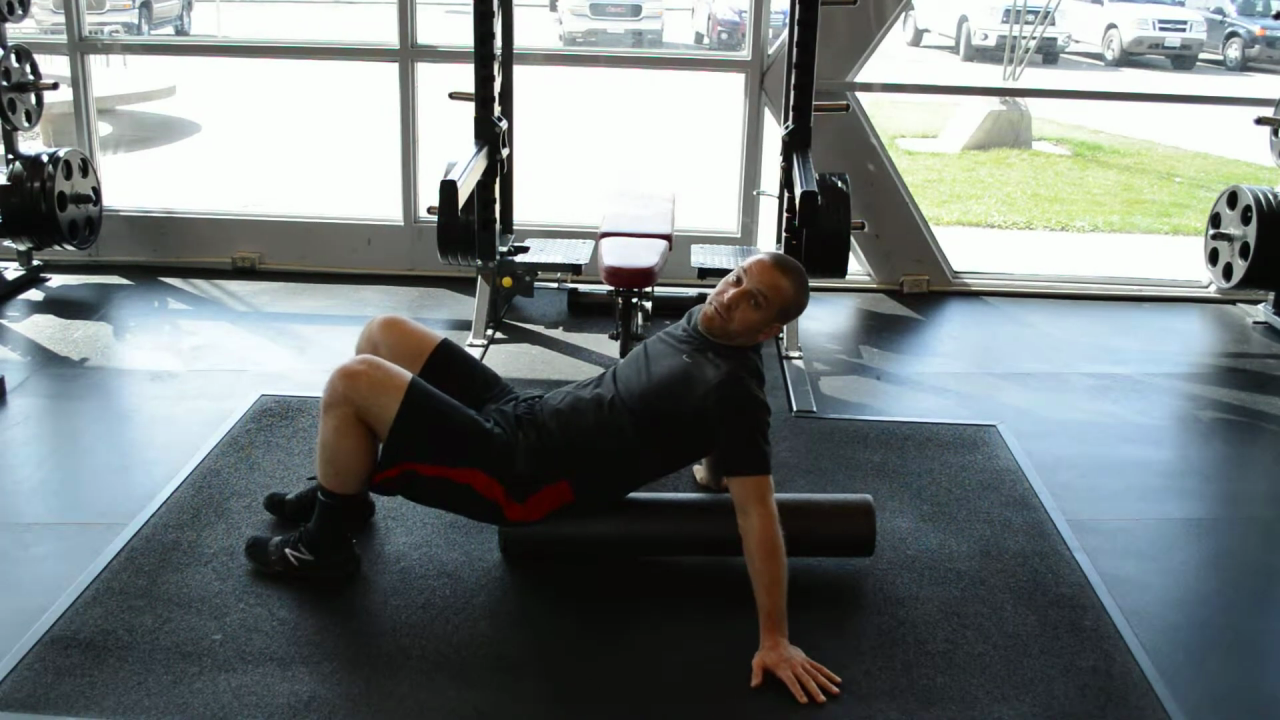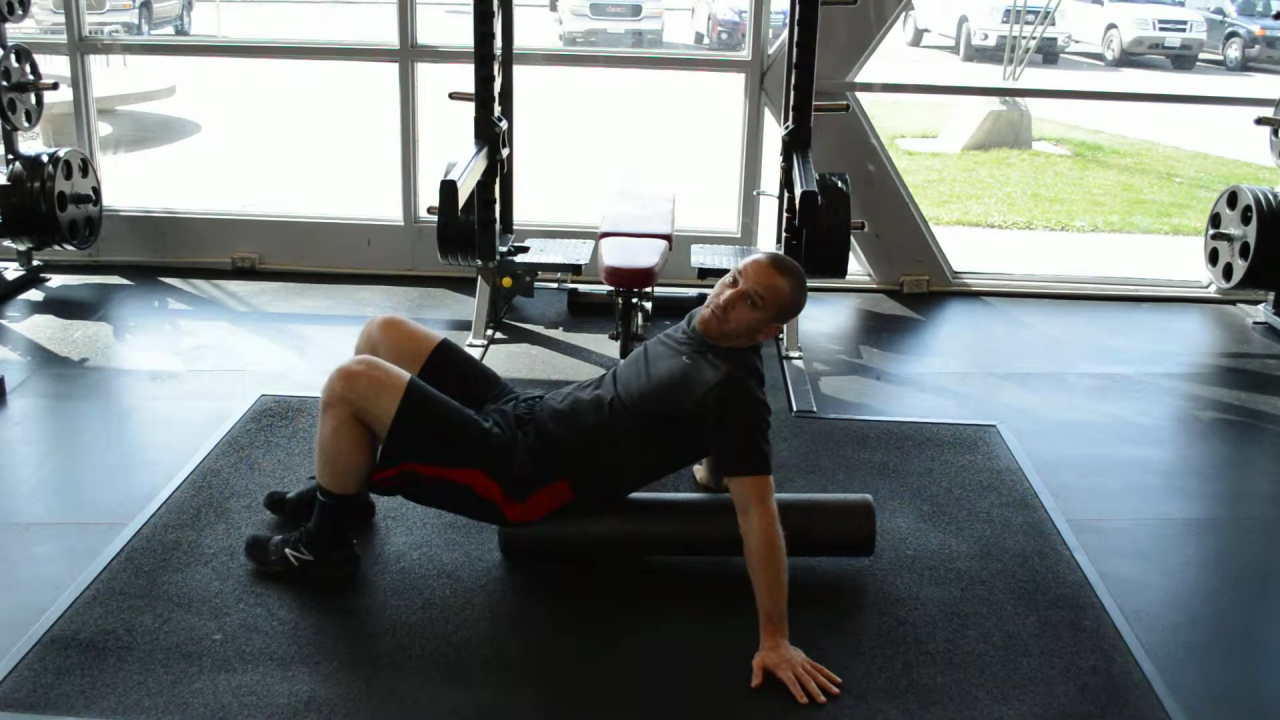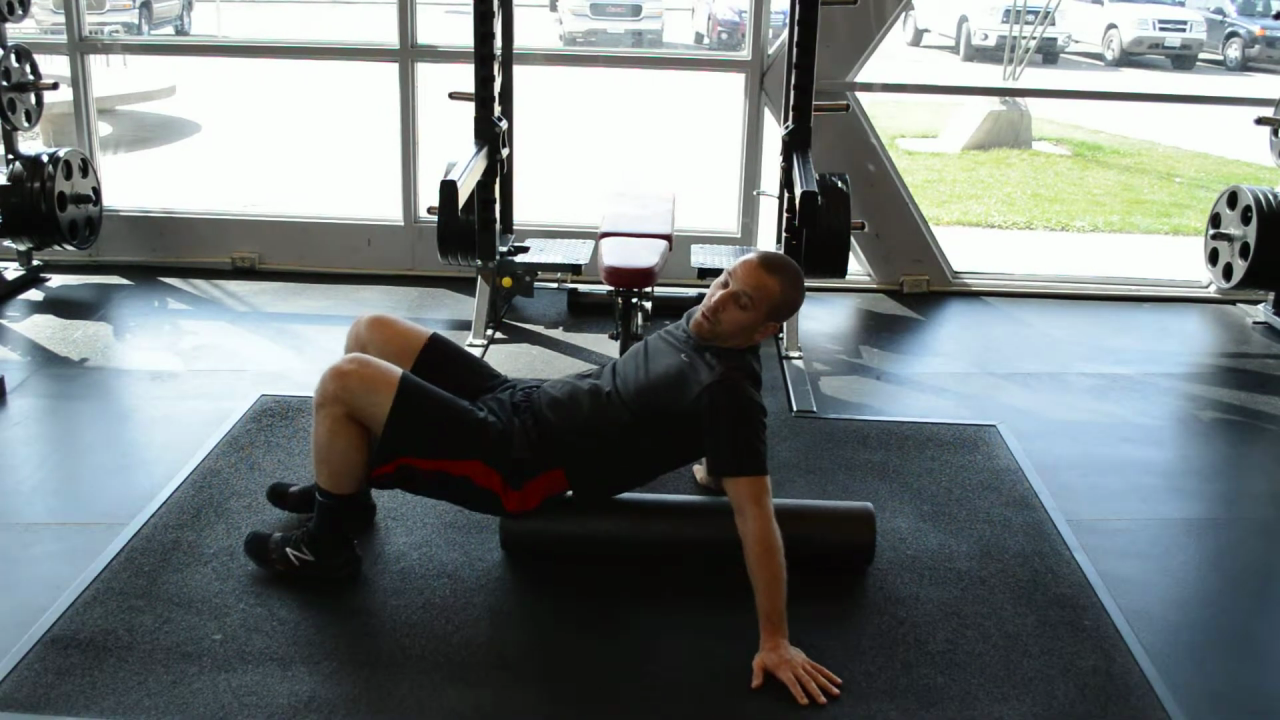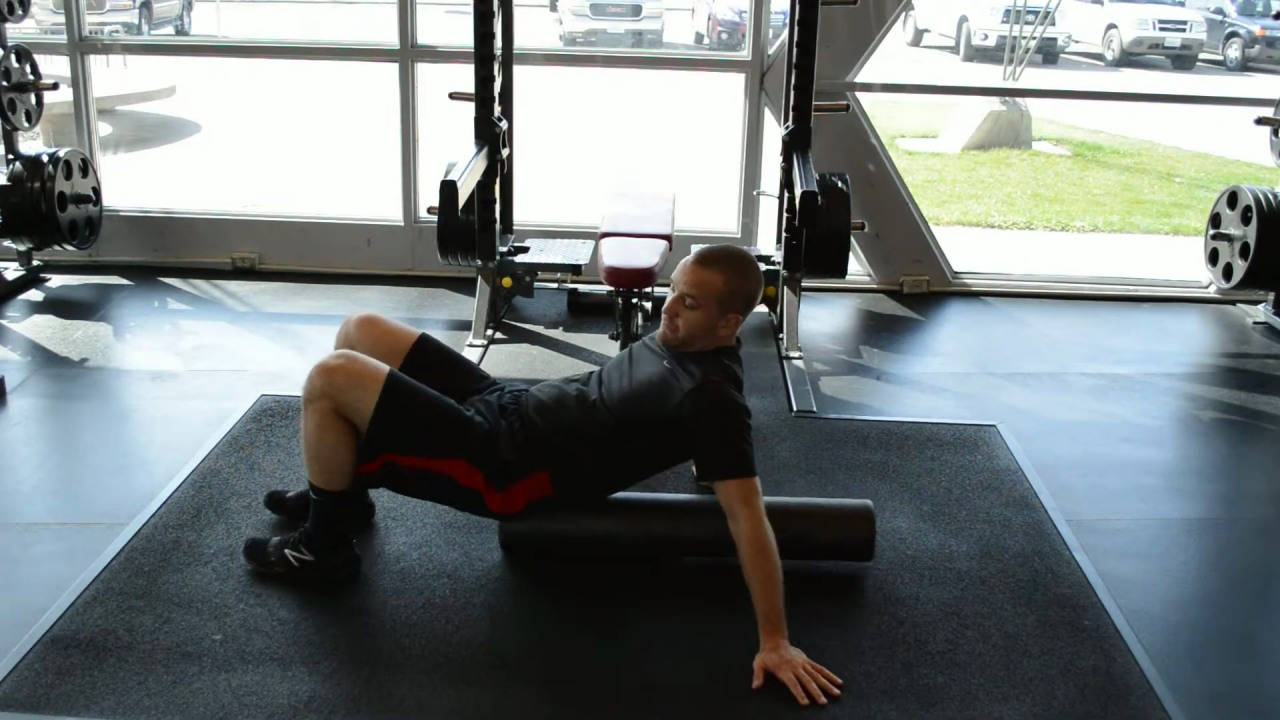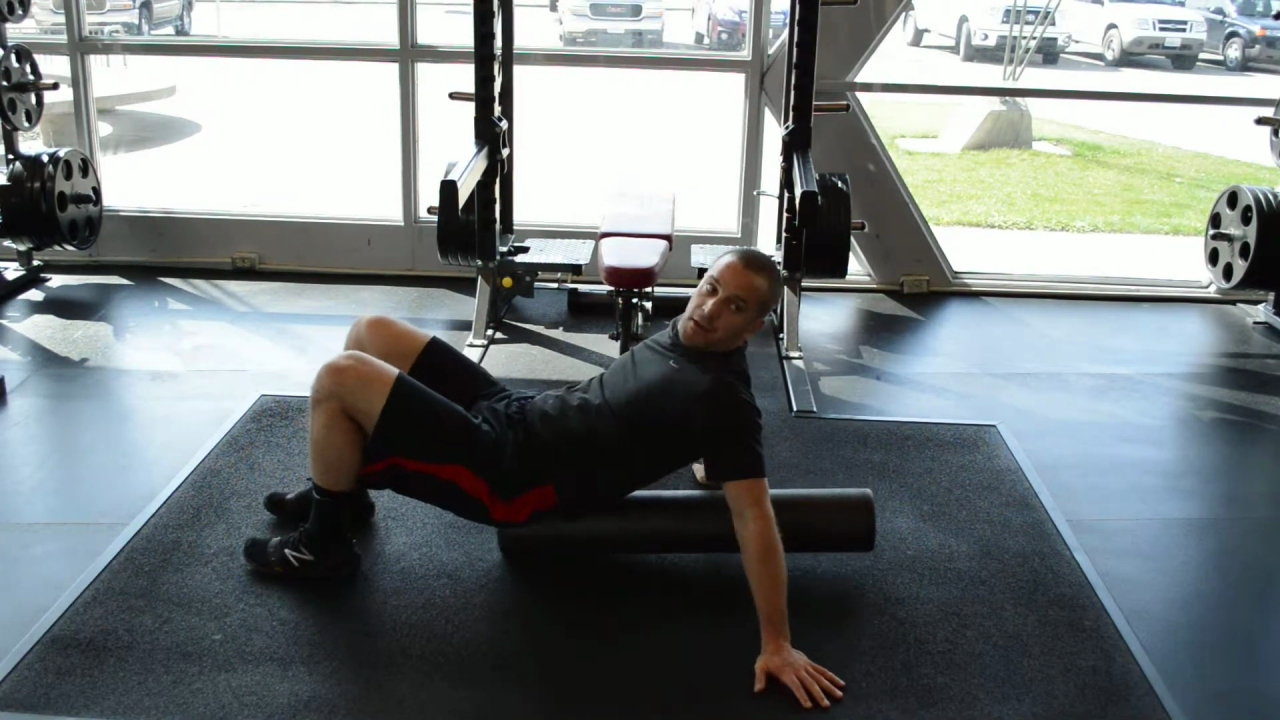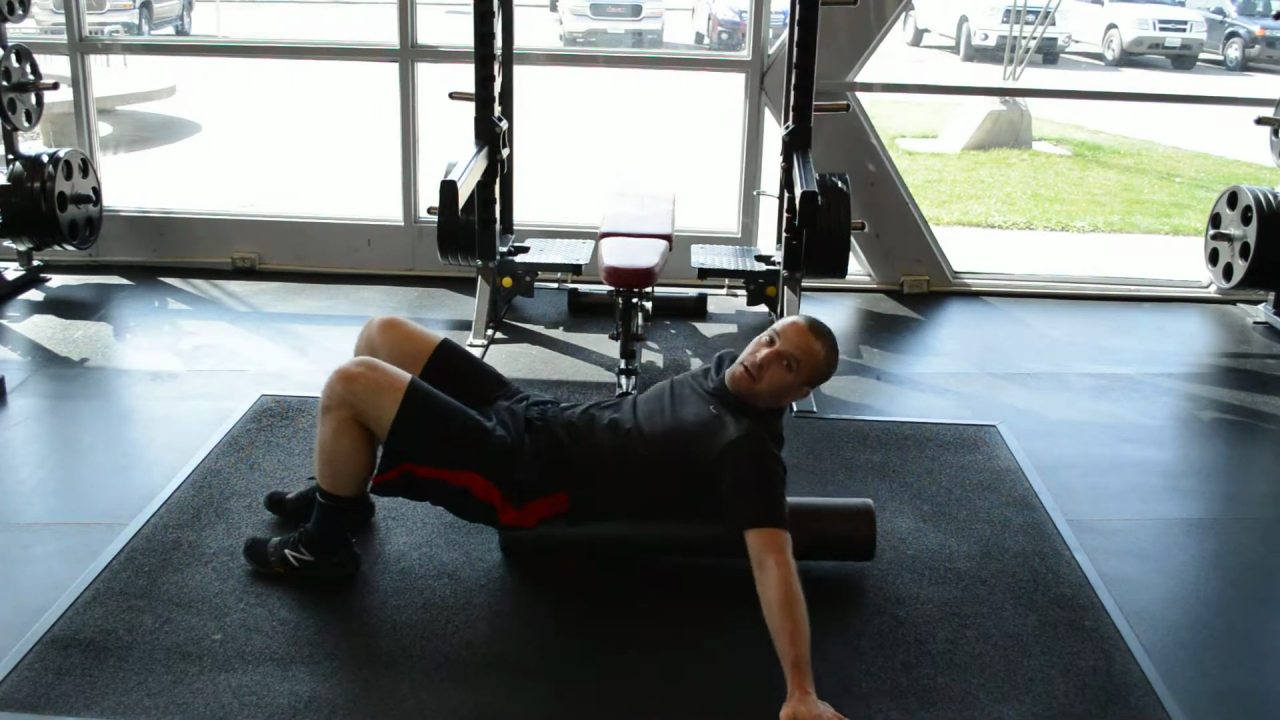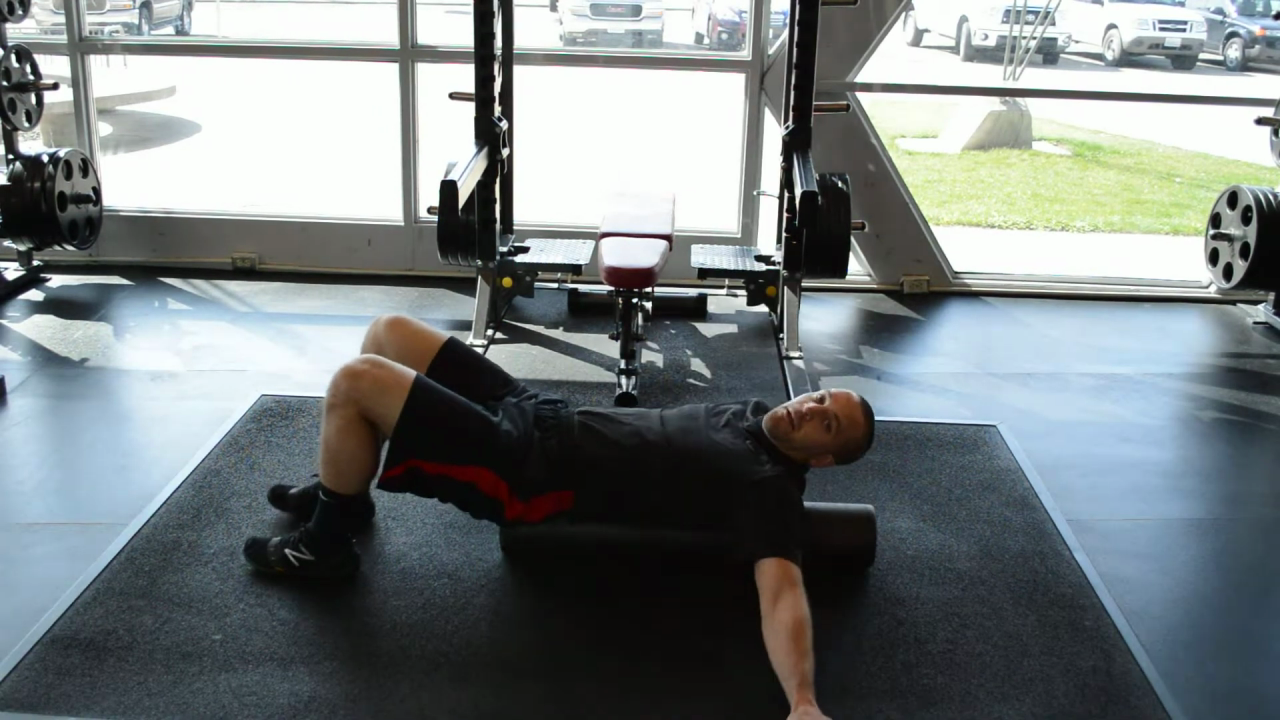
dt=0.4s
person 1, frame 1
left shoulder: (734, 390)
right shoulder: (704, 323)
left elbow: (755, 512)
left wrist: (774, 638)
left hip: (516, 472)
right hip: (521, 413)
left knee: (350, 383)
right knee: (384, 333)
left ankle: (324, 543)
right ankle: (343, 493)
person 1, frame 2
left shoulder: (733, 391)
right shoulder: (704, 325)
left elbow: (756, 513)
left wrist: (774, 640)
left hip: (517, 472)
right hip: (521, 414)
left knee: (349, 384)
right knee: (383, 333)
left ankle: (325, 544)
right ankle: (344, 494)
person 1, frame 3
left shoulder: (728, 391)
right shoulder: (705, 325)
left elbow: (753, 514)
left wrist: (775, 640)
left hip: (514, 461)
right hip: (516, 403)
left knee: (341, 382)
right knee: (370, 331)
left ankle: (326, 543)
right ankle: (345, 491)
person 1, frame 4
left shoulder: (710, 397)
right shoulder: (687, 334)
left elbow: (747, 518)
left wrist: (774, 641)
left hip: (501, 462)
right hip: (507, 406)
left knee: (329, 379)
right knee: (359, 332)
left ankle: (323, 544)
right ankle: (342, 494)
person 1, frame 5
left shoulder: (721, 398)
right shoulder: (688, 332)
left elbow: (753, 519)
left wrist: (776, 644)
left hip: (507, 472)
right hip: (512, 413)
left knee: (338, 379)
right knee: (370, 332)
left ankle: (323, 543)
right ankle: (343, 494)
person 1, frame 6
left shoulder: (749, 448)
right shoulder: (733, 370)
left elbow: (774, 564)
left hip: (519, 476)
right hip: (532, 418)
left knee: (349, 385)
right knee: (382, 333)
left ankle: (323, 544)
right ankle: (342, 497)
person 1, frame 7
left shoulder: (771, 486)
right shoulder: (762, 417)
left elbow: (781, 593)
left hip: (525, 473)
right hip: (543, 418)
left knee: (354, 383)
right knee: (389, 332)
left ankle: (325, 543)
right ankle: (345, 494)
